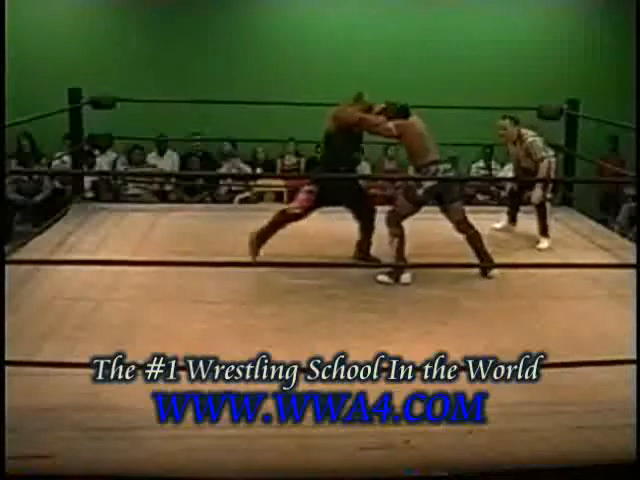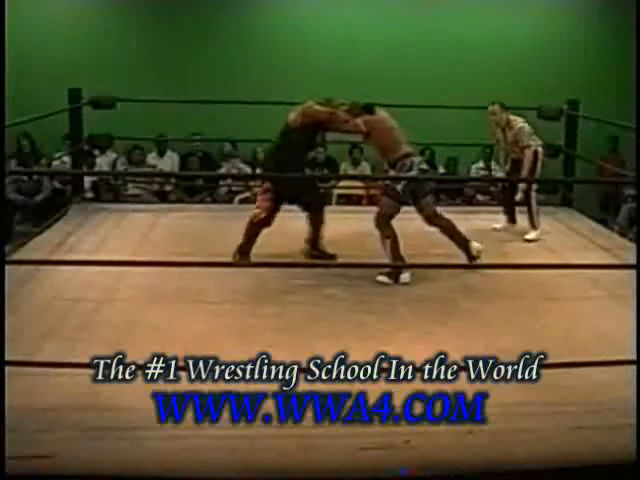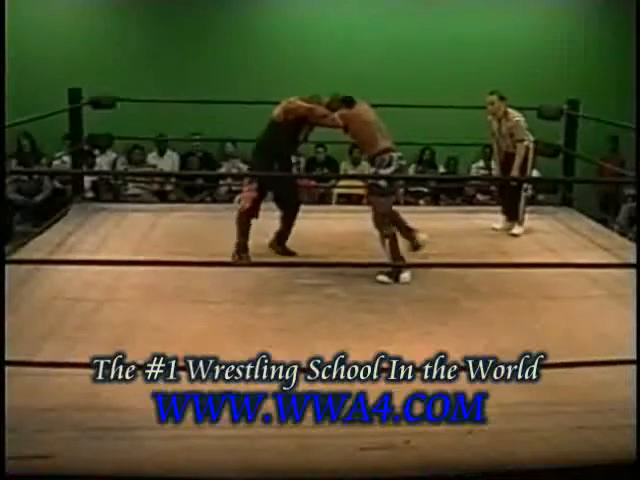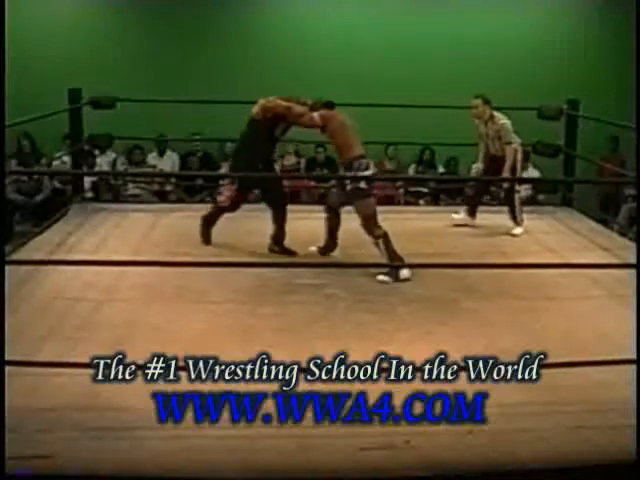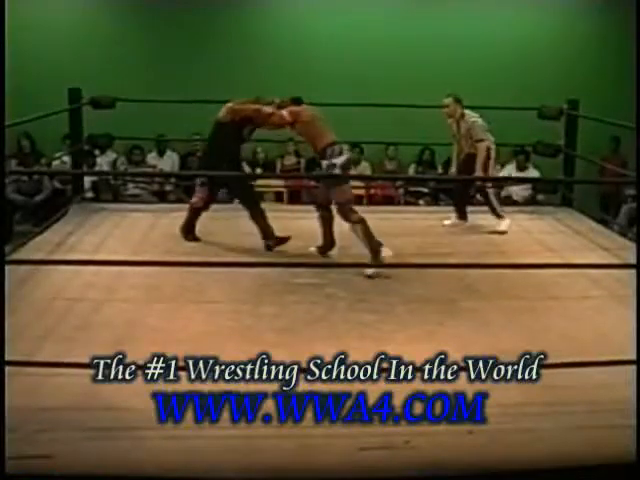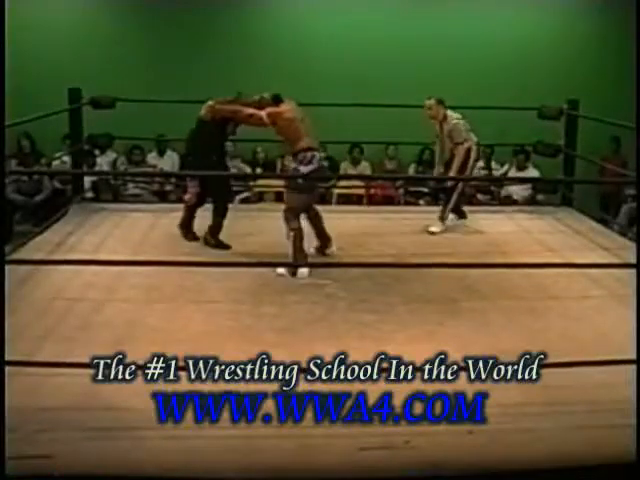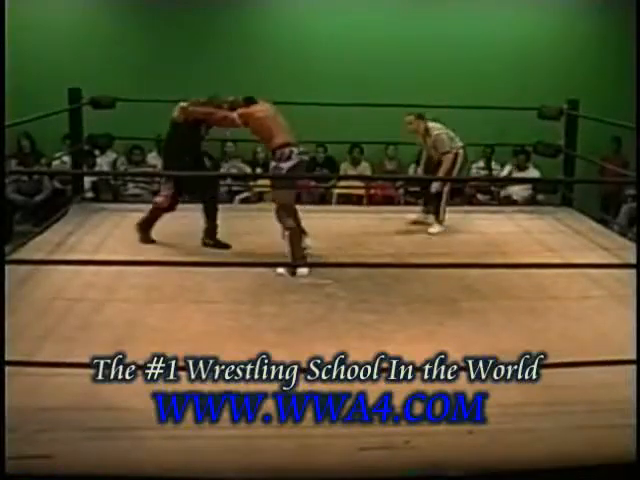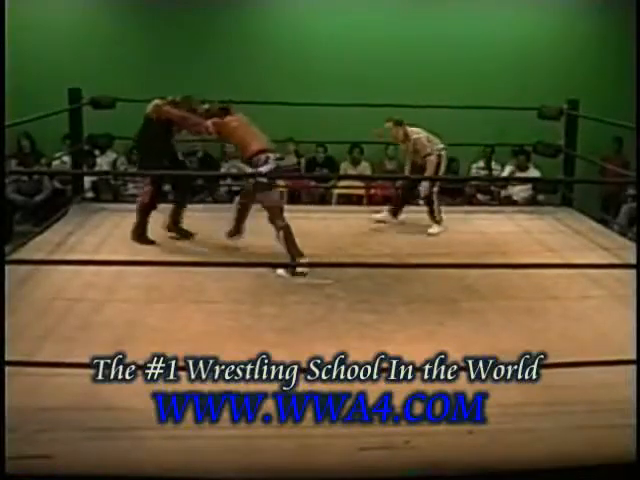
dt=0.3s
person 1, frame 1
left shoulder: (399, 125)
right shoulder: (412, 119)
left hip: (428, 176)
right hip: (444, 173)
left knee: (393, 219)
right knee: (462, 223)
left ankle: (401, 271)
right ankle: (488, 265)
person 1, frame 2
left shoulder: (367, 121)
right shoulder: (379, 113)
left hip: (403, 170)
right hip: (417, 165)
left knee: (382, 221)
right knee: (432, 216)
left ankle: (399, 271)
right ankle: (469, 247)
person 1, frame 3
left shoulder: (346, 115)
right shoulder: (362, 106)
left hip: (383, 164)
right hip: (393, 159)
left knee: (381, 219)
right knee: (379, 206)
left ankle: (400, 270)
right ankle: (413, 235)
person 1, frame 4
left shoulder: (326, 115)
right shoulder: (336, 116)
left elbow: (302, 120)
left hip: (358, 169)
right hip: (357, 167)
left knee: (370, 223)
right knee: (331, 203)
left ankle: (399, 266)
right ankle: (329, 246)
person 1, frame 5
left shoulder: (295, 112)
right shoulder: (306, 110)
left elbow: (274, 119)
left hip: (334, 158)
right hip: (335, 157)
left knee: (346, 210)
right knee: (321, 201)
left ankle: (377, 250)
right ankle: (327, 245)
person 1, frame 6
left shoulder: (275, 113)
right shoulder: (288, 105)
left elbow: (250, 116)
left hip: (304, 161)
right hip: (313, 159)
left knee: (291, 213)
right knee: (307, 207)
left ankle: (299, 264)
right ankle: (325, 243)
person 1, frame 7
left shoulder: (247, 113)
right shoulder: (264, 105)
left elbow: (220, 119)
left wrist: (192, 111)
left hip: (285, 157)
right hip: (295, 155)
left knee: (283, 212)
right knee: (286, 205)
left ankle: (299, 264)
right ankle: (302, 238)
person 1, frame 8
left shoulder: (221, 123)
right shoulder: (237, 117)
left hip: (262, 162)
right hip: (272, 159)
left knee: (275, 215)
right knee: (246, 195)
left ankle: (298, 261)
right ankle: (236, 229)
person 2, frame 1
left shoulder: (359, 122)
right shoulder: (339, 116)
right elbow: (362, 118)
right wrist: (382, 122)
left hip: (346, 177)
right hip: (326, 175)
left knee: (366, 212)
right knee: (298, 210)
left ankle: (362, 252)
right ankle: (260, 236)
person 2, frame 2
left shoulder: (323, 122)
right shoulder: (306, 112)
right elbow: (332, 114)
left hip: (295, 169)
right hip: (275, 168)
left knee: (317, 203)
right knee: (263, 213)
left ankle: (313, 247)
right ankle: (243, 251)
person 2, frame 3
left shoulder: (311, 117)
right shoulder: (289, 107)
right elbow: (313, 110)
left hip: (282, 163)
right hip: (262, 160)
left knee: (292, 204)
right knee: (250, 204)
left ankle: (278, 243)
right ankle: (241, 249)
person 2, frame 4
left shoulder: (288, 116)
right shoulder: (266, 106)
right elbow: (290, 109)
left hip: (264, 162)
right hip: (244, 160)
left knee: (279, 201)
right knee: (231, 200)
left ankle: (277, 243)
right ankle: (207, 221)
person 2, frame 5
left shoulder: (253, 116)
right shoulder: (231, 110)
right elbow: (257, 110)
left hip: (231, 161)
right hip: (212, 161)
left knee: (250, 198)
right knee: (203, 199)
left ankle: (269, 238)
right ankle: (187, 228)
person 2, frame 6
left shoulder: (234, 115)
right shoulder: (212, 108)
right elbow: (237, 111)
left hip: (215, 155)
right hip: (197, 155)
left knee: (223, 193)
right knee: (197, 195)
left ankle: (212, 235)
right ankle: (186, 226)
person 2, frame 7
right shoulder: (184, 109)
left hip: (193, 158)
right hip: (174, 158)
left knee: (210, 194)
right knee: (170, 198)
left ankle: (210, 236)
right ankle: (144, 226)
person 2, frame 8
left shoulder: (180, 117)
right shoulder: (158, 107)
left elbow: (196, 128)
right elbow: (181, 116)
right wrist: (203, 122)
left hip: (166, 152)
right hip: (148, 153)
left knee: (183, 183)
right knee: (151, 192)
left ankle: (174, 223)
right ankle: (139, 231)
person 3, frame 1
left shoulder: (531, 140)
right shoulder: (508, 139)
left elbow: (543, 164)
right elbow: (515, 157)
left wrist: (538, 187)
right wrist: (517, 177)
left hip: (545, 165)
right hip: (528, 166)
left knee: (540, 200)
right knee: (514, 192)
left ankle: (545, 237)
right ankle: (510, 222)
person 3, frame 2
left shoulder: (519, 126)
right shoulder: (495, 127)
left elbow: (529, 151)
right elbow: (501, 148)
left wrist: (524, 176)
right wrist: (505, 167)
left hip: (533, 155)
right hip: (517, 157)
left knee: (529, 190)
right knee: (506, 189)
left ankle: (535, 229)
right ankle: (510, 221)
person 3, frame 3
left shoulder: (516, 120)
right shoulder: (491, 119)
left elbow: (522, 146)
left wrist: (516, 169)
right wrist: (497, 162)
left hip: (524, 152)
right hip: (508, 153)
left knee: (517, 188)
right knee: (502, 187)
left ankle: (519, 224)
right ankle: (510, 221)
person 3, frame 4
left shoulder: (502, 123)
right shoulder: (479, 122)
left elbow: (510, 148)
left wrist: (506, 171)
right wrist: (481, 164)
left hip: (511, 154)
right hip: (494, 155)
left knee: (510, 190)
right knee: (479, 184)
left ankle: (518, 224)
right ankle: (469, 216)
person 3, frame 5
left shoulder: (473, 121)
right shoulder: (452, 121)
left elbow: (482, 146)
right elbow: (457, 143)
left wrist: (479, 170)
right wrist: (454, 165)
left hip: (486, 152)
right hip: (470, 154)
left knee: (482, 186)
right knee: (458, 185)
left ankle: (502, 218)
right ankle: (460, 217)
person 3, frame 6
left shoulder: (455, 122)
right shoulder: (436, 122)
left elbow: (462, 148)
right elbow: (440, 142)
left wrist: (453, 171)
right wrist: (438, 165)
left hip: (467, 151)
right hip: (453, 152)
left knee: (454, 186)
right knee: (447, 185)
left ankle: (442, 222)
right ankle: (458, 215)
person 3, frame 7
left shoulder: (437, 133)
right shoulder: (420, 133)
left elbow: (448, 156)
right elbow: (426, 150)
left wrist: (438, 178)
right wrist: (421, 169)
left hip: (454, 155)
right hip: (438, 156)
left knee: (440, 188)
left ankle: (439, 223)
right ankle: (426, 214)
person 3, frame 8
left shoulder: (417, 137)
right shoulder: (401, 138)
left elbow: (431, 158)
left wrist: (426, 180)
right wrist: (407, 173)
left hip: (436, 156)
right hip: (420, 160)
left knee: (429, 190)
right knee: (406, 186)
left ankle: (437, 223)
right ankle: (391, 214)
